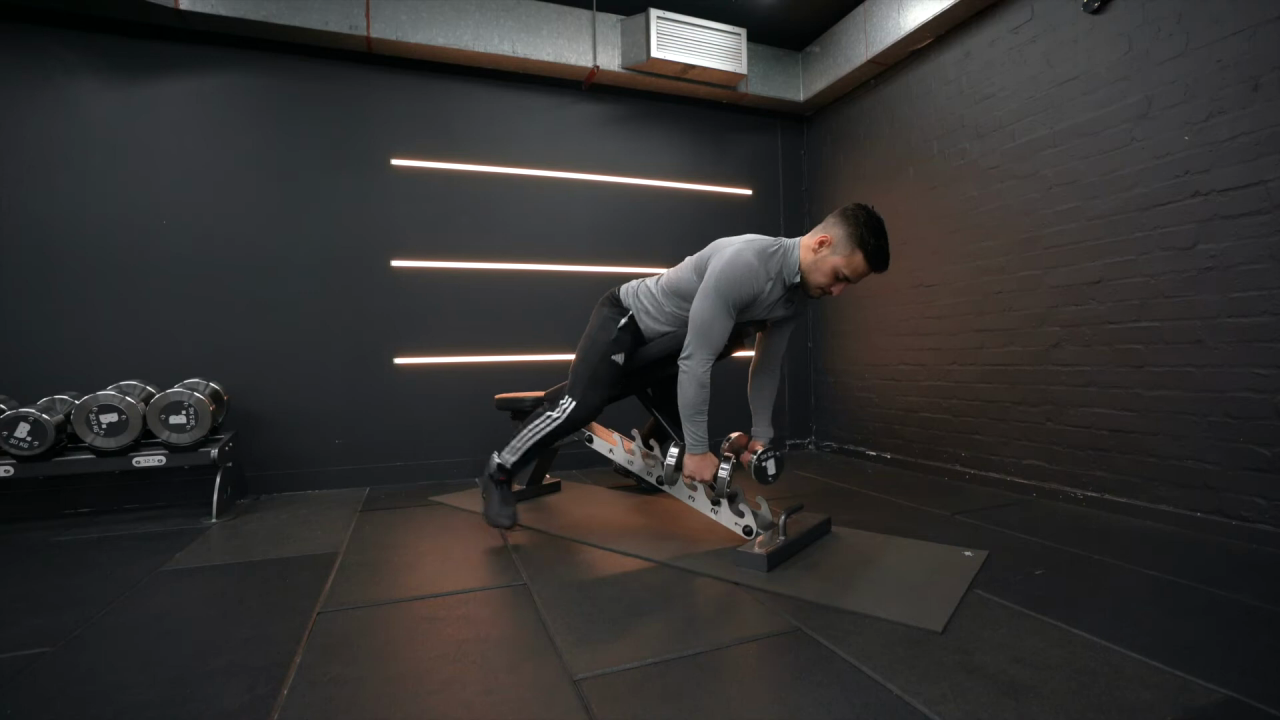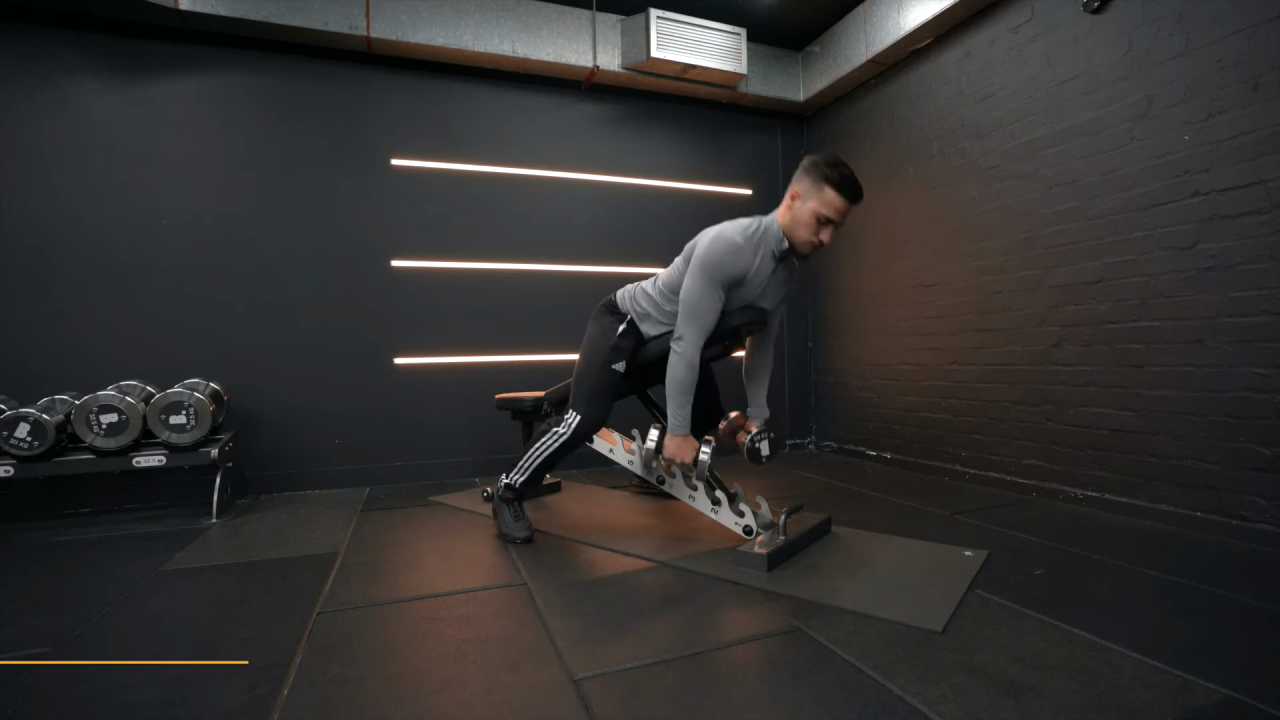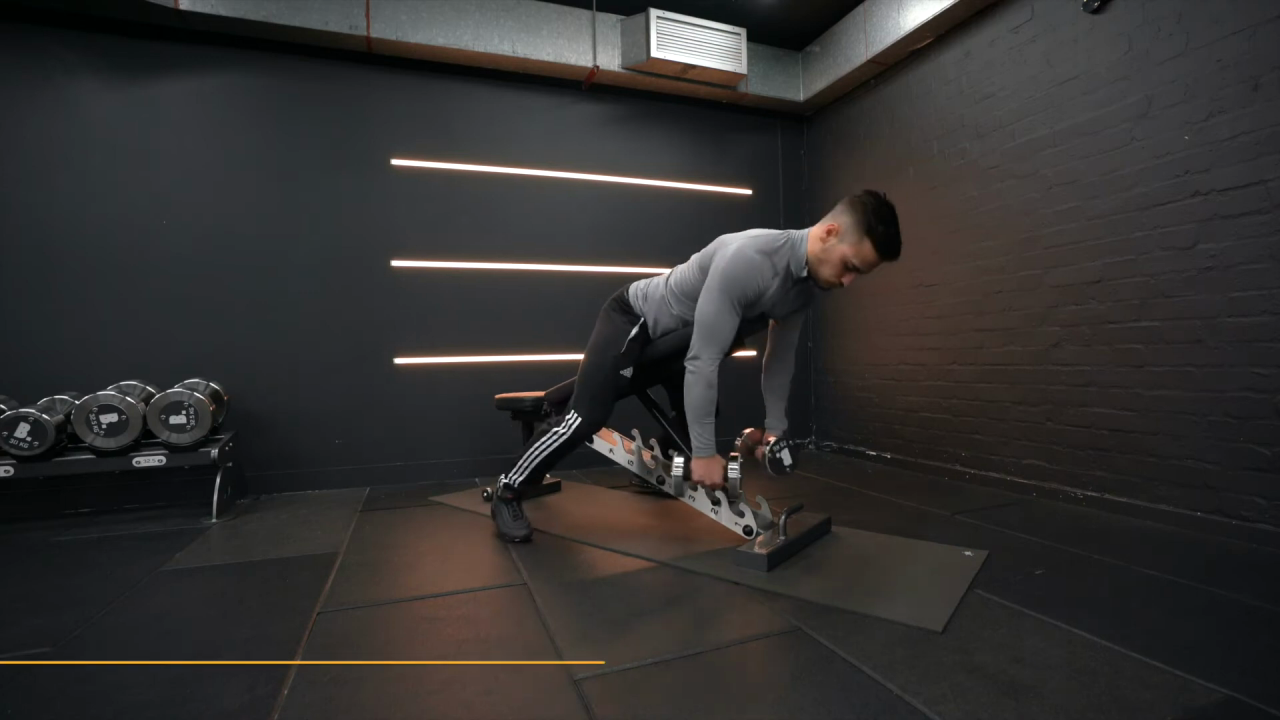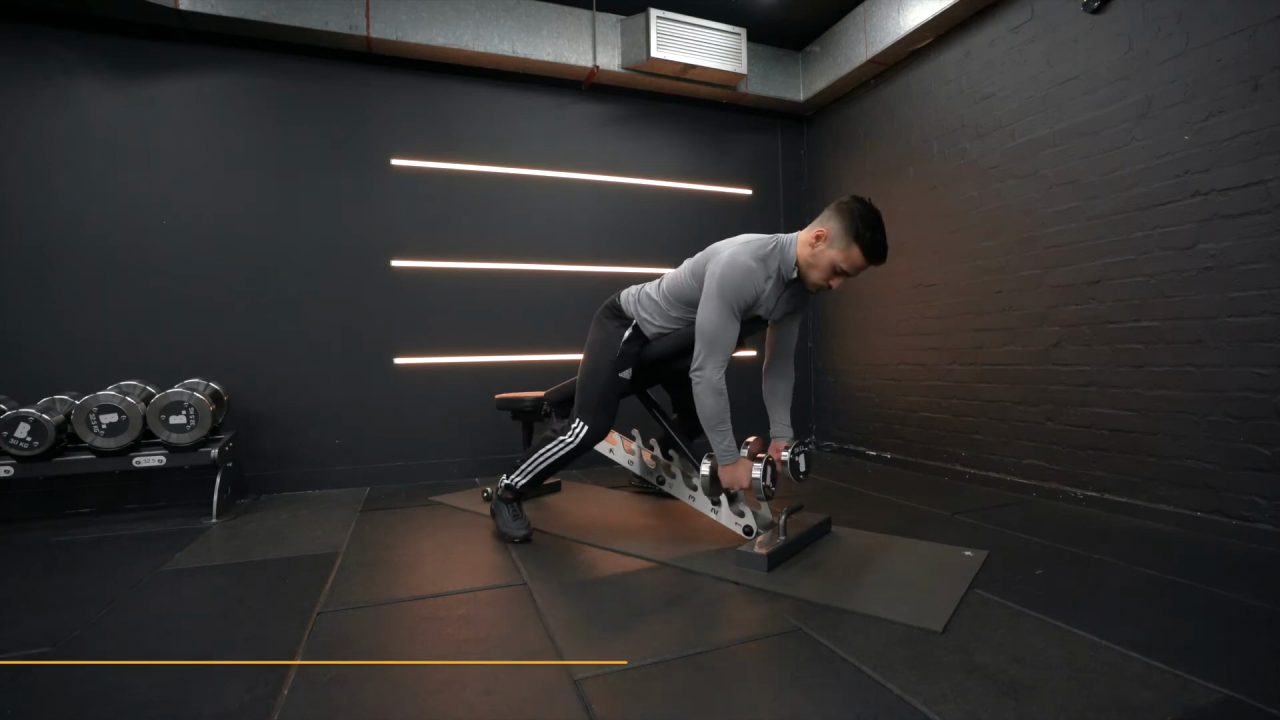
dt=0.5s
person 1, frame 1
left shoulder: (796, 293)
right shoulder: (744, 265)
left elbow: (768, 364)
right elbow: (697, 361)
left wrist: (760, 434)
right wrist: (696, 450)
left hip: (666, 333)
right hip: (626, 316)
left knee: (678, 411)
right knee: (583, 404)
right ankle: (499, 473)
person 1, frame 2
left shoulder: (786, 269)
right shoulder: (728, 245)
left elbow: (761, 343)
right elbow: (687, 342)
left wrist: (756, 415)
right wrist: (677, 432)
left hip: (666, 333)
right hip: (625, 321)
left knee: (708, 416)
right knee: (585, 418)
right ankle: (509, 492)
person 1, frame 3
left shoulder: (806, 282)
right shoulder: (747, 260)
left elbow: (780, 356)
right elbow: (703, 361)
left wrist: (774, 427)
right wrist: (703, 454)
left hip: (676, 331)
right hip: (634, 319)
left knee: (698, 415)
right knee: (587, 418)
right ankle: (508, 492)
person 1, frame 4
left shoulder: (799, 288)
right shoulder: (740, 266)
left elbow: (779, 362)
right elbow: (708, 370)
left wrist: (781, 435)
right wrist: (728, 459)
left hip: (671, 336)
right hip: (627, 324)
left knee: (699, 415)
right knee: (590, 427)
right ankle: (508, 493)
